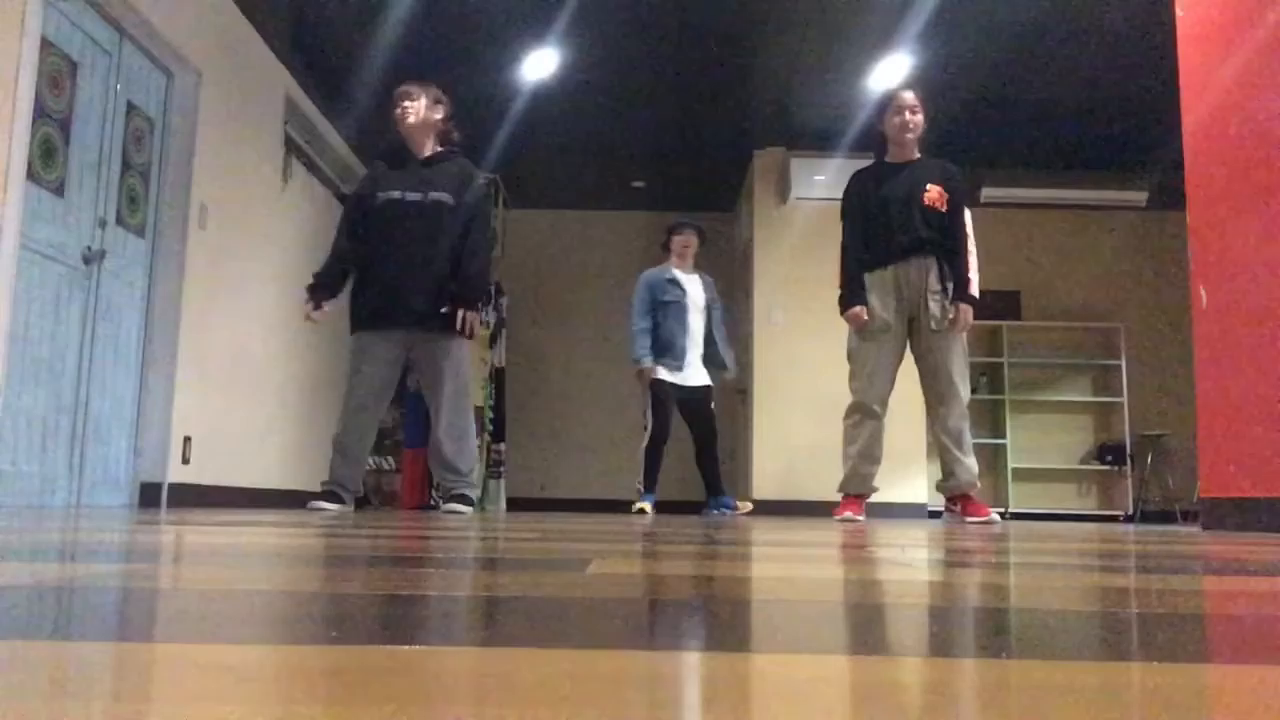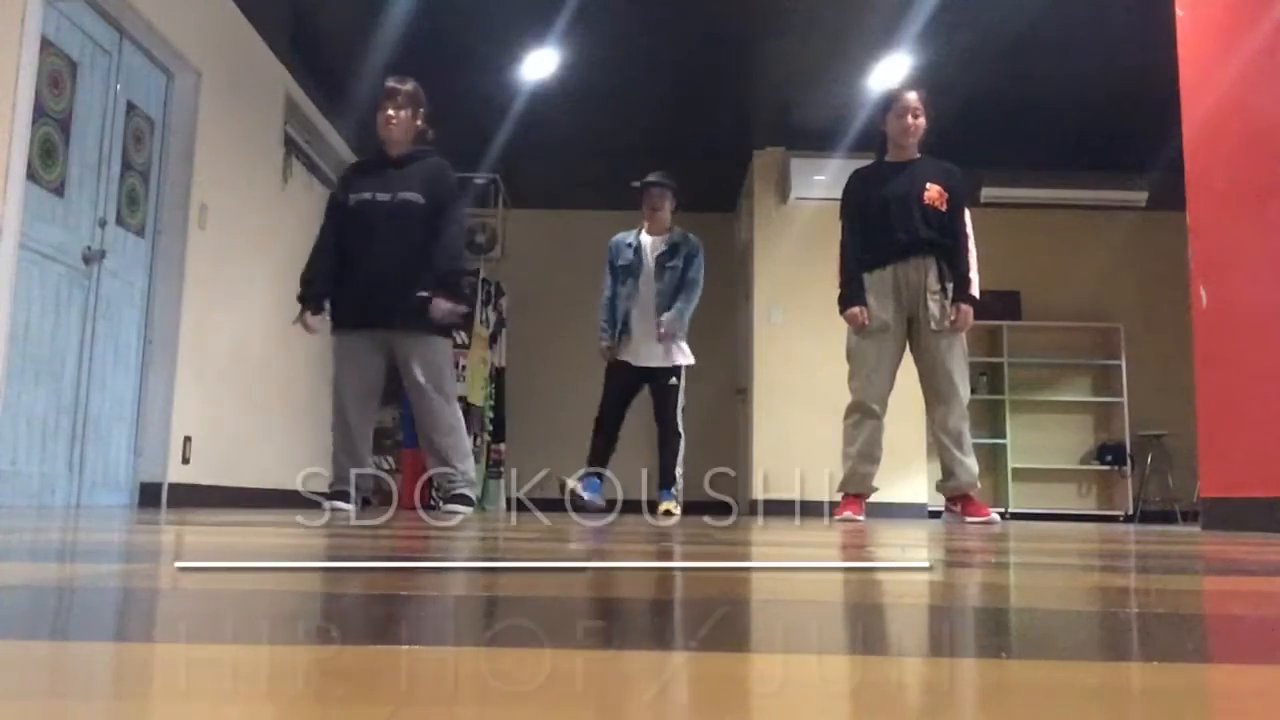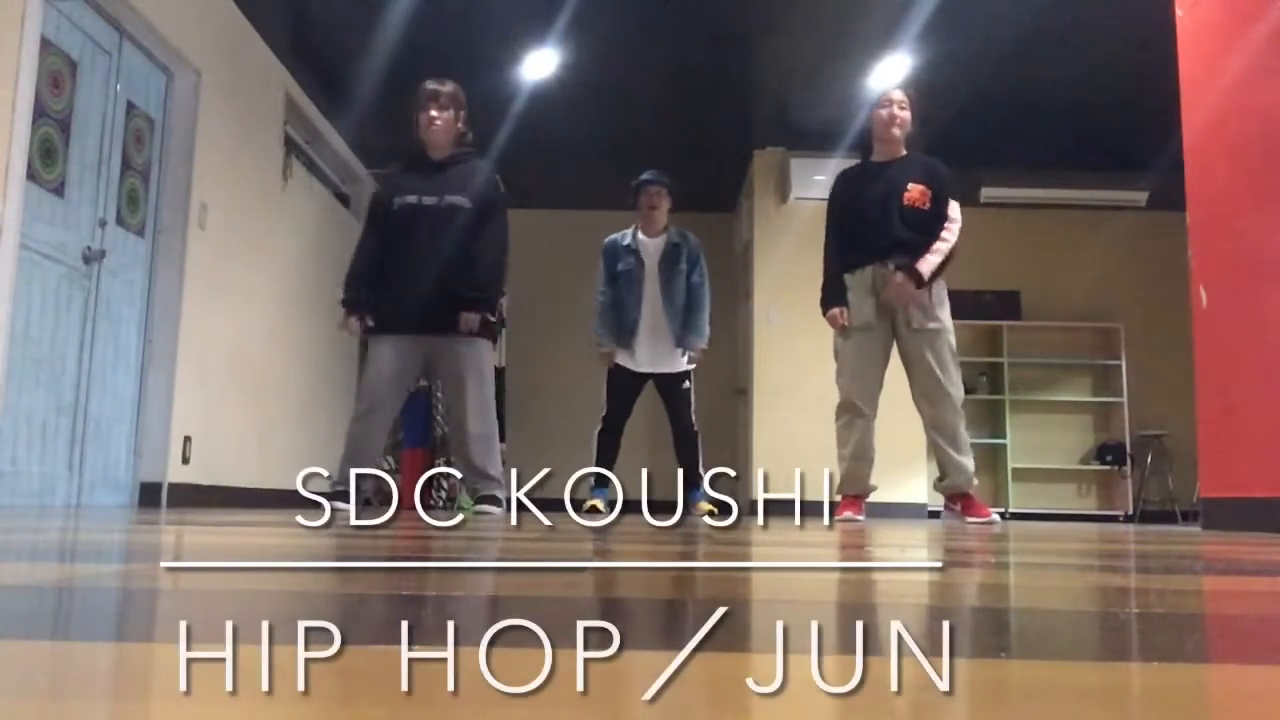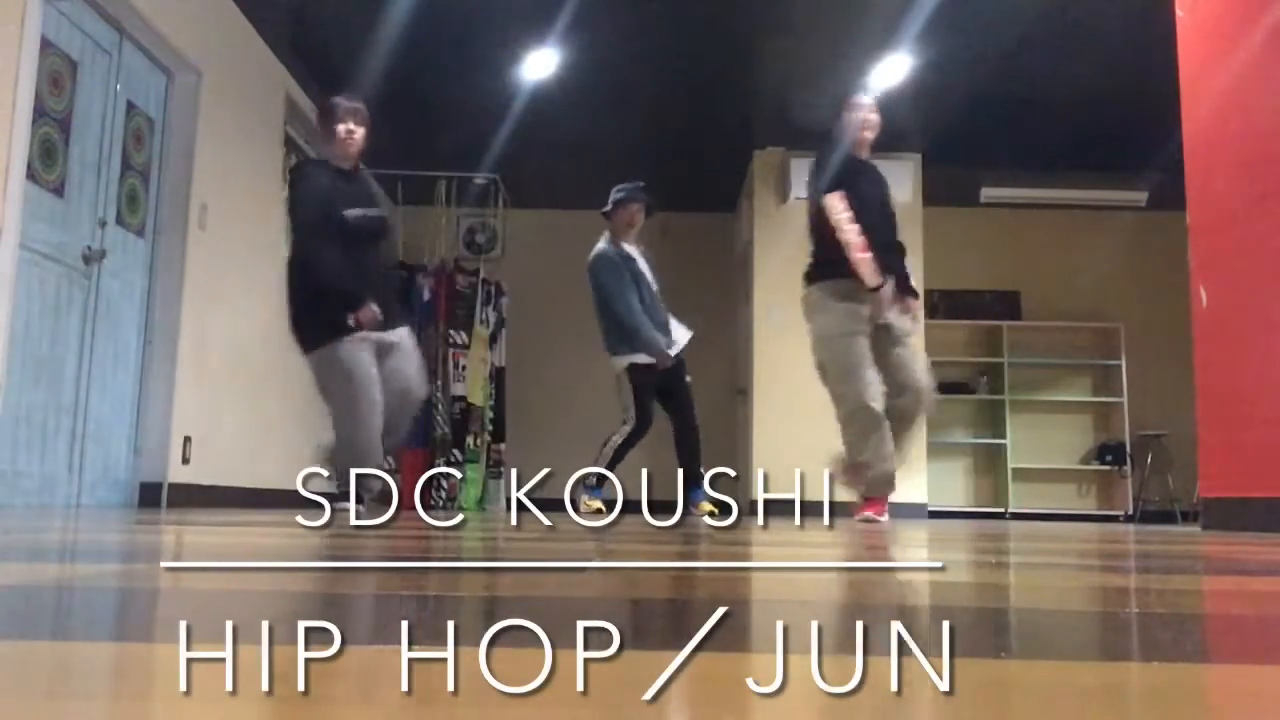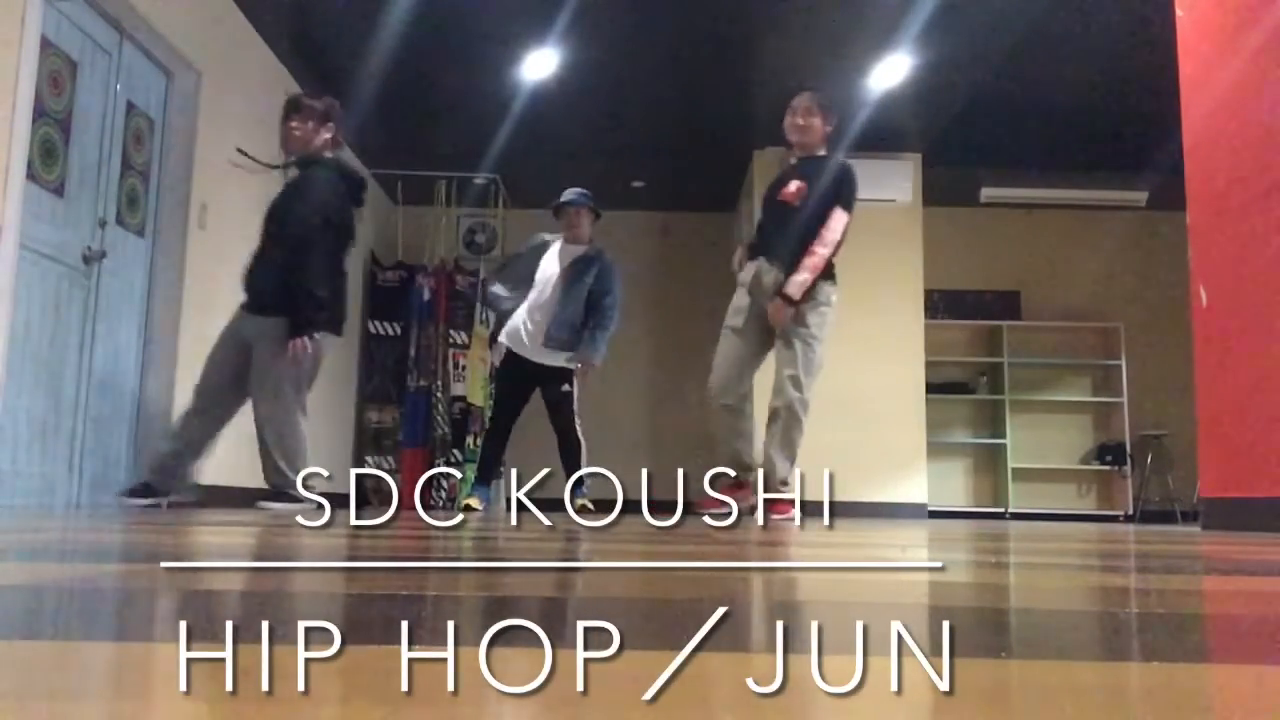
dt=1s
person 1, frame 1
left shoulder: (945, 176)
right shoulder: (863, 181)
left elbow: (960, 240)
right elbow: (851, 245)
left wrist: (965, 294)
right wrist: (851, 298)
left hip: (936, 286)
right hip: (879, 287)
left knee: (950, 396)
right knee: (867, 395)
left ankle: (960, 493)
right ankle: (854, 494)
person 1, frame 2
left shoulder: (946, 176)
right shoulder: (863, 180)
left elbow: (961, 239)
right elbow: (850, 244)
left wrist: (965, 294)
right wrist: (851, 297)
left hip: (936, 286)
right hip: (879, 287)
left knee: (950, 395)
right knee: (867, 395)
left ankle: (960, 493)
right ankle: (854, 493)
person 1, frame 3
left shoulder: (931, 171)
right shoulder: (849, 181)
left elbow: (950, 229)
right elbow: (834, 245)
left wrist: (919, 272)
right wrist: (832, 298)
left hip: (920, 284)
right hip: (861, 287)
left knee: (941, 392)
right knee: (855, 395)
left ankle: (960, 491)
right ankle: (853, 493)
person 1, frame 4
left shoulder: (874, 176)
right shoulder: (832, 165)
right elbow: (844, 224)
left wrist: (906, 288)
right wrist: (875, 284)
left hip: (883, 295)
right hip: (836, 294)
left knee: (915, 390)
right knee: (862, 400)
left ankle: (862, 470)
right ankle: (876, 491)
person 1, frame 5
left shoulder: (838, 173)
right shoulder: (786, 173)
left elbow: (827, 239)
left wrist: (793, 291)
right wrist: (746, 254)
left hip: (804, 292)
right hip: (754, 282)
left knee: (789, 393)
right knee: (722, 385)
left ankle: (777, 490)
right ankle: (739, 477)
person 2, frame 1
left shoulder: (464, 176)
right shoulder: (378, 176)
left elbow: (478, 243)
right elbow: (350, 240)
left wrist: (470, 297)
right wrist: (323, 288)
left hip: (442, 314)
right hip: (378, 312)
left knee: (450, 407)
right knee: (359, 403)
left ankle: (458, 492)
right ankle: (340, 488)
person 2, frame 2
left shoulder: (437, 174)
right shoulder: (354, 176)
left elbow: (450, 239)
right elbow: (330, 242)
left wrist: (446, 289)
right wrist: (313, 296)
left hip: (420, 312)
right hip: (356, 312)
left knee: (437, 404)
right knee: (351, 405)
left ankle: (459, 489)
right ankle: (348, 489)
person 2, frame 3
left shoulder: (481, 177)
right shoulder: (396, 180)
left elbow: (491, 246)
right elbow: (371, 245)
left wrist: (479, 301)
right wrist: (356, 300)
left hip: (460, 319)
right hip: (396, 317)
left knee: (473, 409)
right knee: (373, 405)
left ankle: (487, 491)
right ankle: (348, 487)
person 2, frame 4
left shoulder: (362, 186)
right shoulder: (312, 184)
right elbow: (315, 253)
left wrist: (386, 300)
right wrist: (354, 301)
left hip: (383, 317)
right hip: (334, 318)
left knee: (410, 391)
right knee: (363, 407)
left ankle: (357, 480)
right ankle: (362, 491)
person 2, frame 5
left shoulder: (322, 183)
right shoulder: (310, 179)
left elbow: (309, 252)
left wrist: (308, 321)
left hip: (293, 315)
right hip: (267, 308)
left knee: (276, 401)
right knee: (213, 390)
left ankle: (292, 488)
right ankle: (165, 478)
person 3, frame 1
left shoulder: (707, 285)
right shoulder: (652, 280)
left elbow: (716, 328)
right elbow: (641, 324)
left wrist: (726, 362)
right wrist: (644, 360)
left hip: (697, 375)
right hip: (664, 372)
left knee: (707, 437)
right knee: (658, 433)
left ankle: (717, 498)
right ankle: (647, 494)
person 3, frame 2
left shoulder: (689, 246)
right shoulder: (621, 245)
left elbow: (691, 290)
right elbow: (610, 294)
left wrist: (672, 321)
right wrist: (606, 336)
left hip: (669, 351)
right hip: (626, 349)
left knee: (669, 423)
right knee: (608, 415)
left ankle: (669, 493)
right ankle: (592, 482)
person 3, frame 3
left shoulder: (688, 245)
right shoulder: (615, 247)
left elbow: (700, 294)
right elbow: (606, 298)
left wrist: (698, 339)
right wrist: (605, 341)
left hip: (674, 354)
right hip: (627, 354)
left knee: (685, 424)
right knee: (612, 421)
left ankle: (696, 493)
right ankle: (600, 491)
person 3, frame 4
left shoulder: (636, 252)
right shoulder: (604, 257)
right elbow: (625, 307)
right wrist: (656, 344)
left hip: (667, 351)
right hip: (633, 355)
left knee: (687, 418)
right knee: (638, 422)
left ankle: (695, 494)
right ankle: (591, 489)
person 3, frame 5
left shoulder: (599, 263)
right shoulder: (545, 247)
left elbow: (607, 313)
right elbow: (514, 273)
left wrist: (591, 353)
right wrist: (501, 299)
left hip: (559, 357)
right hip: (519, 349)
left knee: (565, 423)
right knee: (500, 419)
left ankle: (578, 492)
right ankle: (481, 488)
